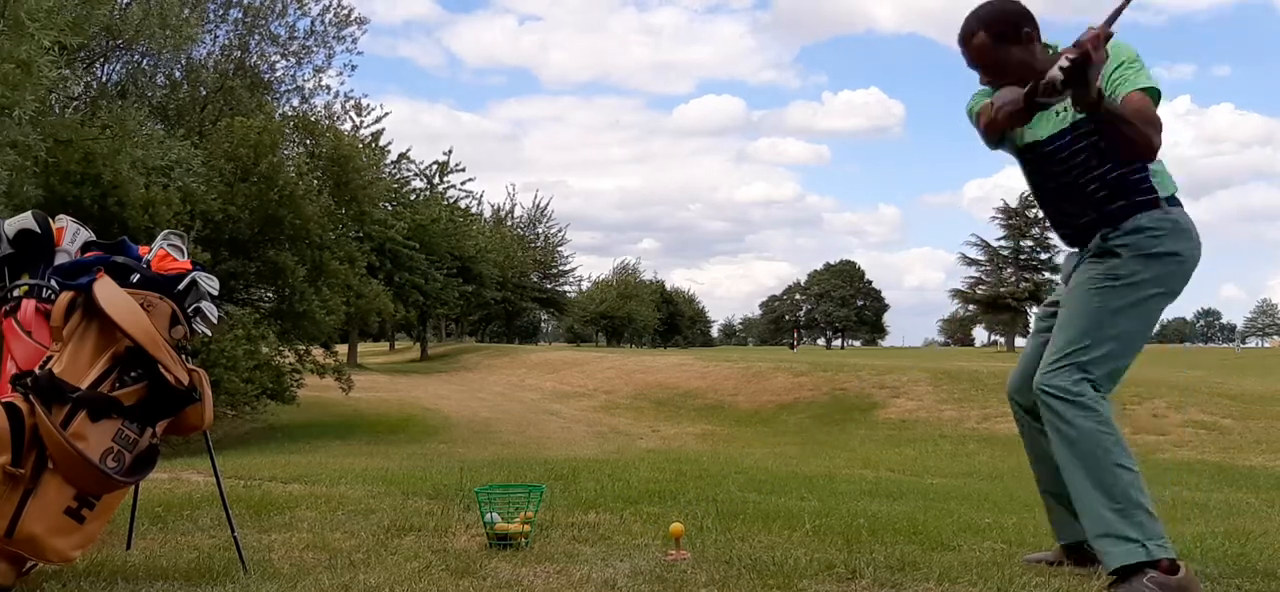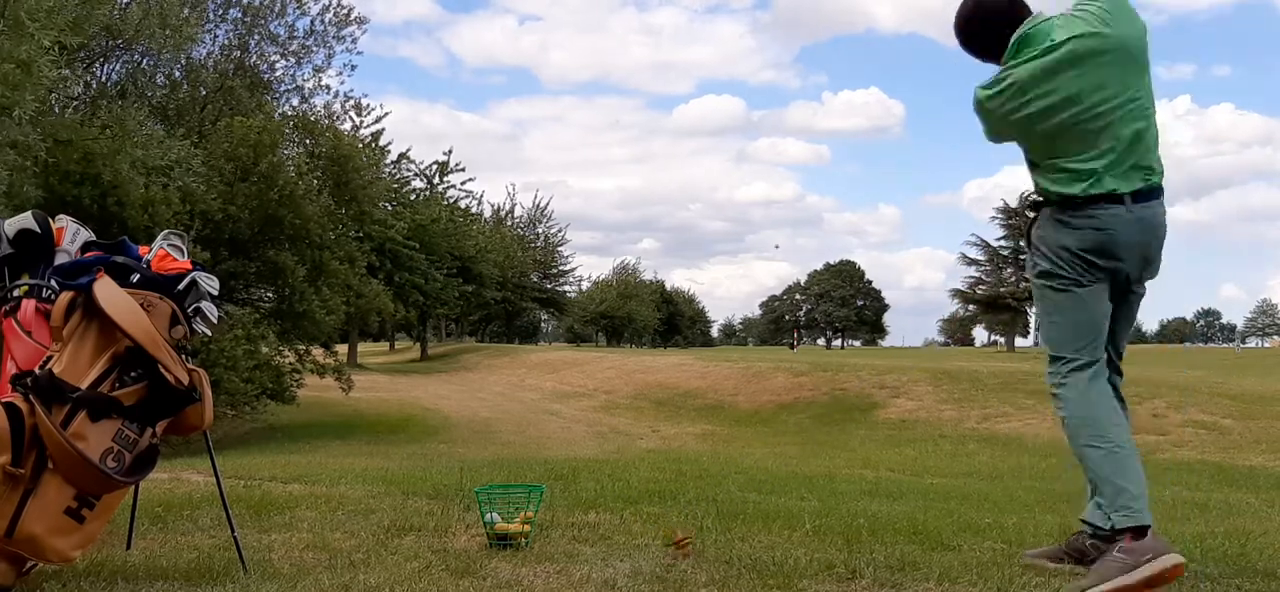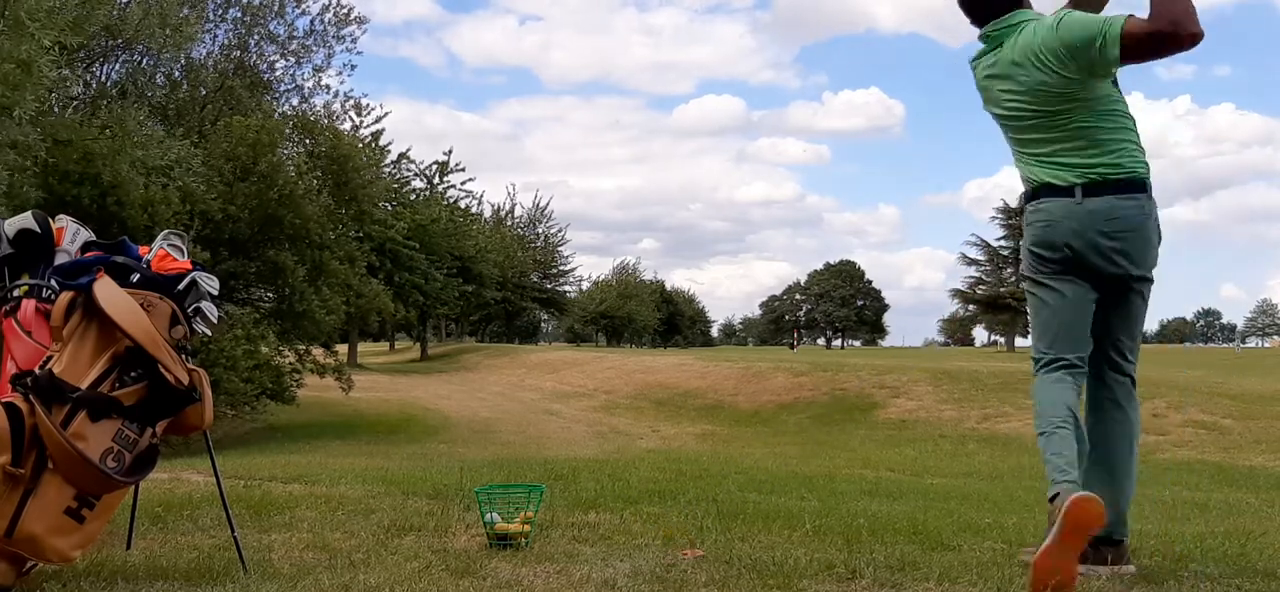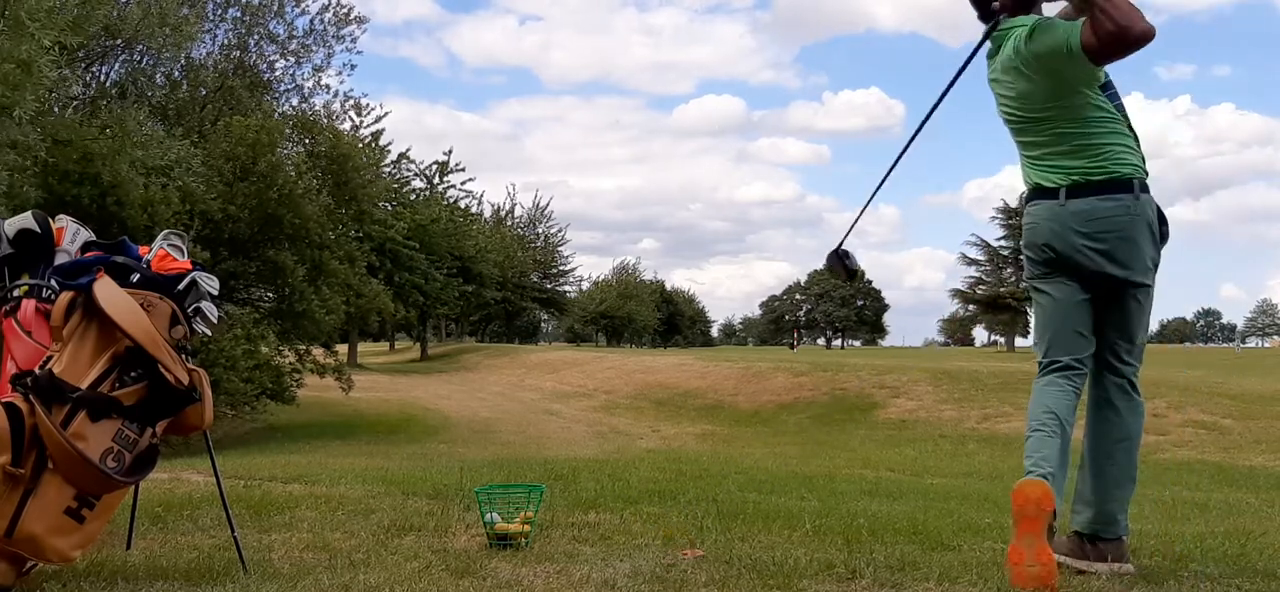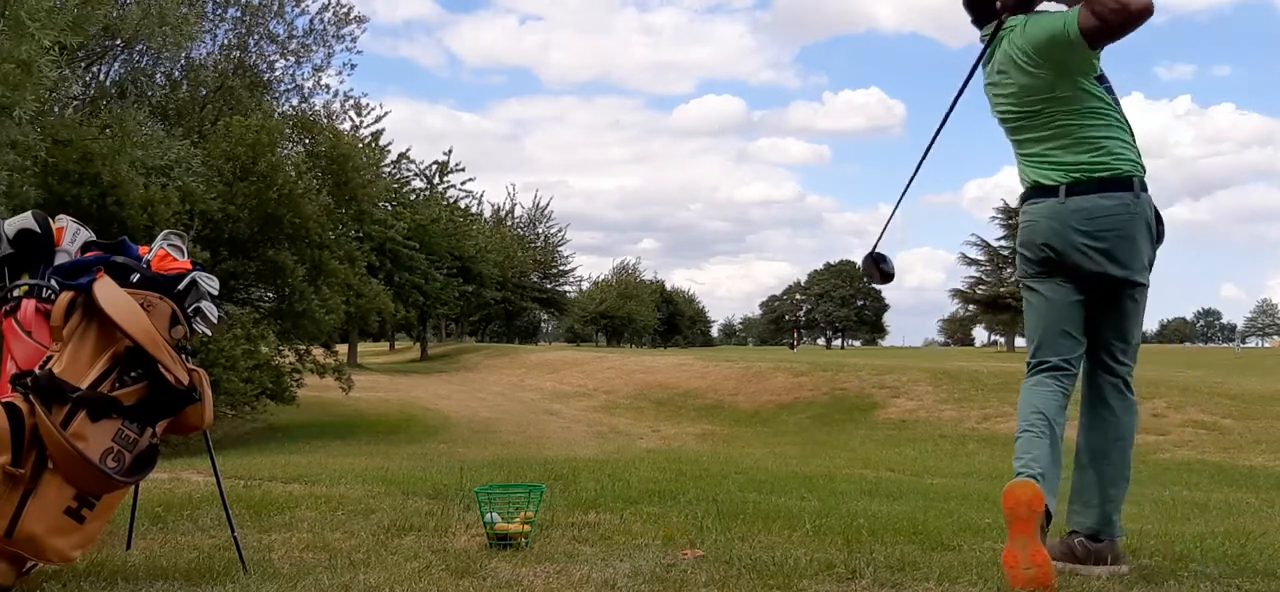
dt=0.2s
person 1, frame 1
left shoulder: (1113, 58)
right shoulder: (988, 102)
left elbow: (1142, 143)
right elbow: (999, 120)
left wrist: (1088, 89)
right wrist: (1048, 86)
left hip: (1145, 239)
right hip: (1095, 252)
left knee: (1062, 383)
right knee: (1027, 390)
right ankle: (1085, 538)
person 1, frame 2
left shoulder: (995, 99)
left hip: (1074, 231)
right hip: (1141, 220)
left knee: (1076, 376)
right knee: (1099, 372)
left ankle: (1134, 535)
right ankle: (1106, 531)
person 1, frame 3
left shoulder: (984, 67)
left hip: (1056, 221)
right hip: (1131, 214)
left knee: (1057, 367)
right knee: (1114, 374)
left ankle: (1069, 492)
right ankle: (1103, 535)
person 1, frame 4
left shoulder: (999, 55)
left hip: (1050, 221)
right hip: (1119, 214)
left knee: (1060, 371)
right knee: (1116, 376)
left ankle: (1037, 483)
right ankle: (1101, 533)
person 1, frame 5
left shoulder: (996, 62)
left hip: (1046, 219)
right hip: (1115, 211)
left knee: (1049, 370)
right knee: (1111, 374)
left ankle: (1029, 485)
right ankle: (1096, 535)
